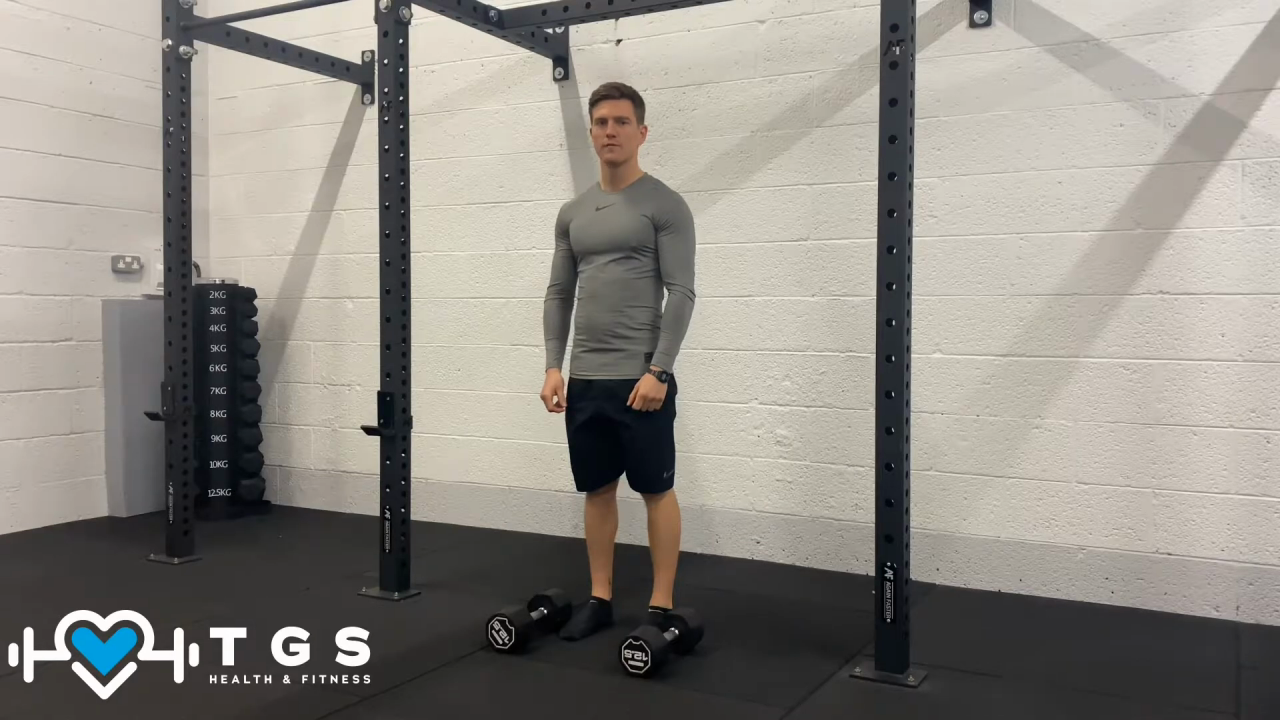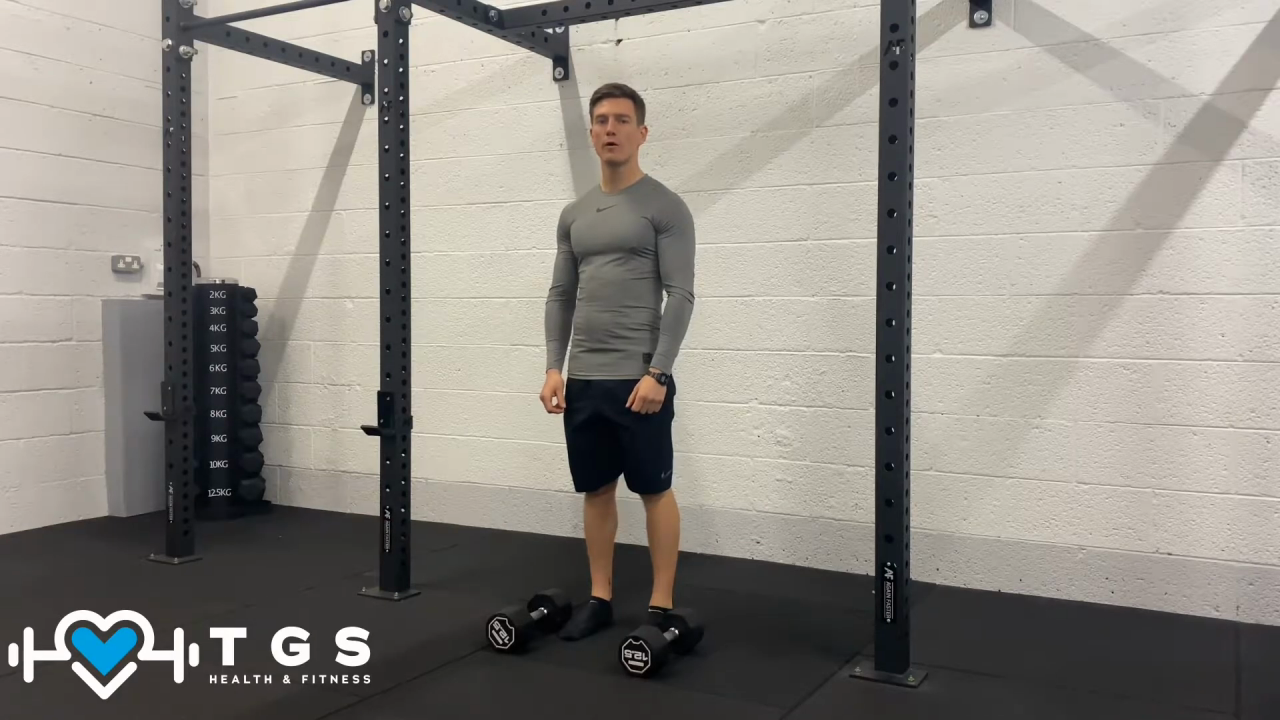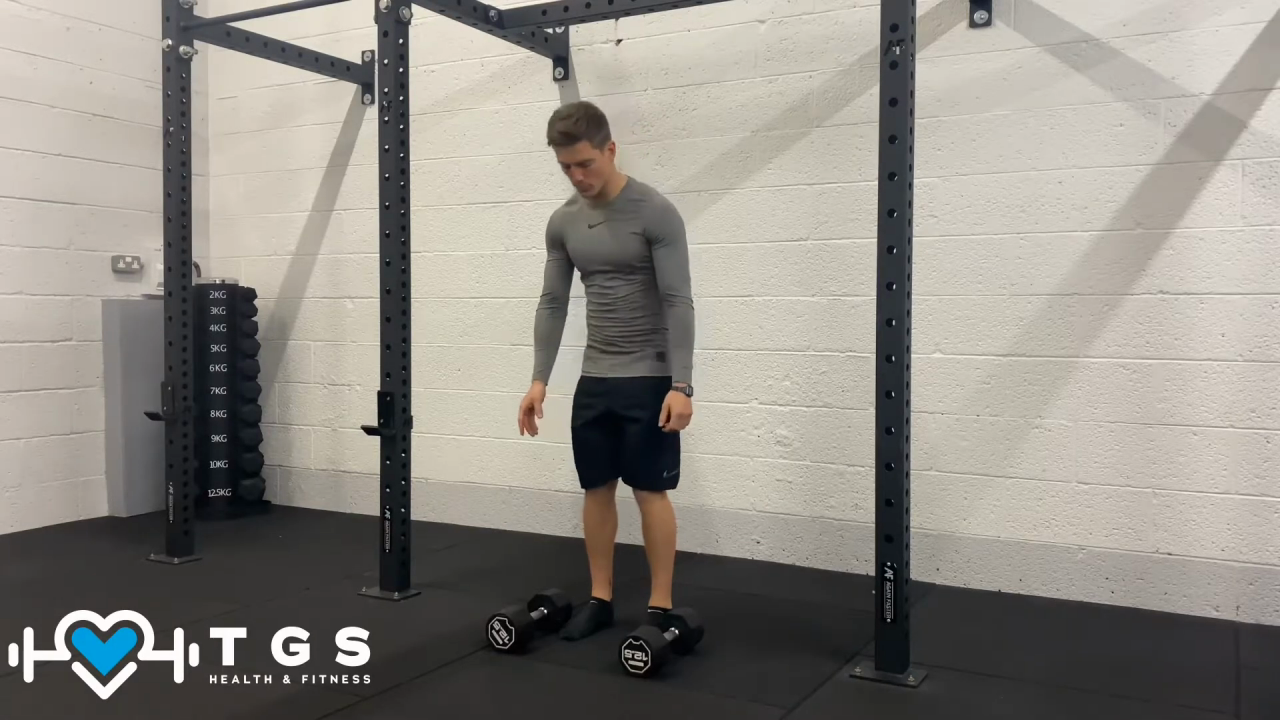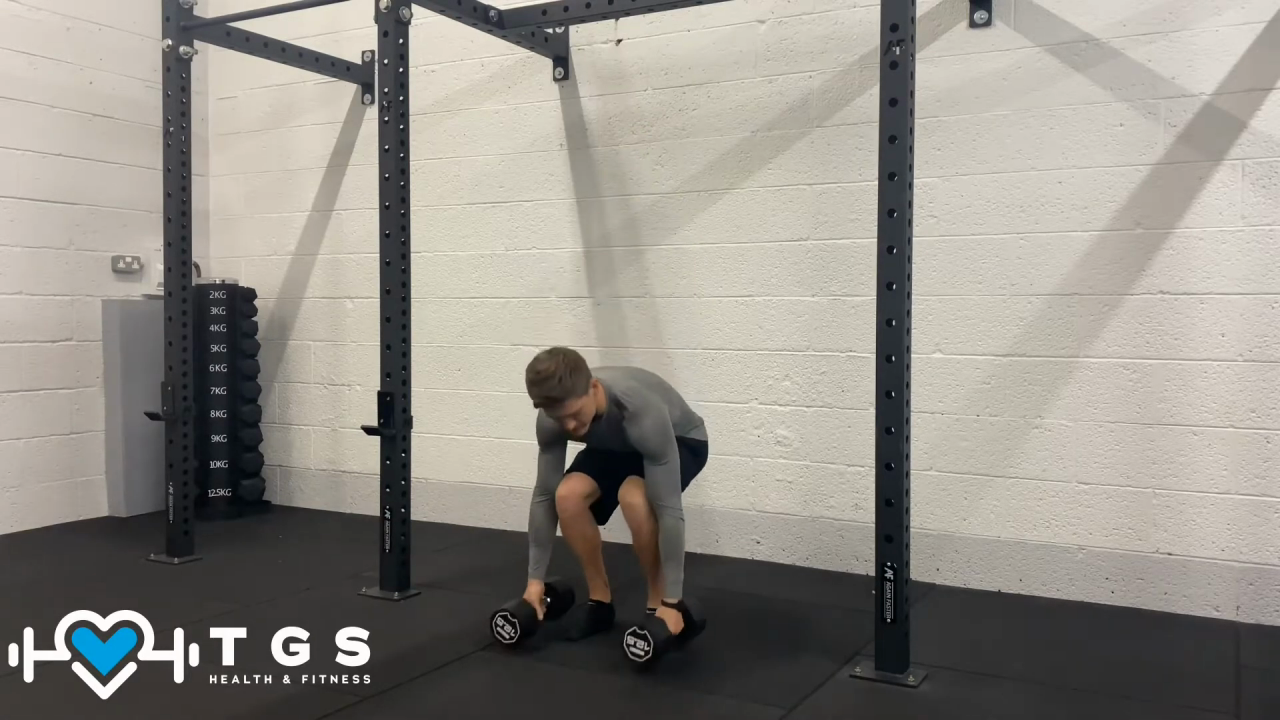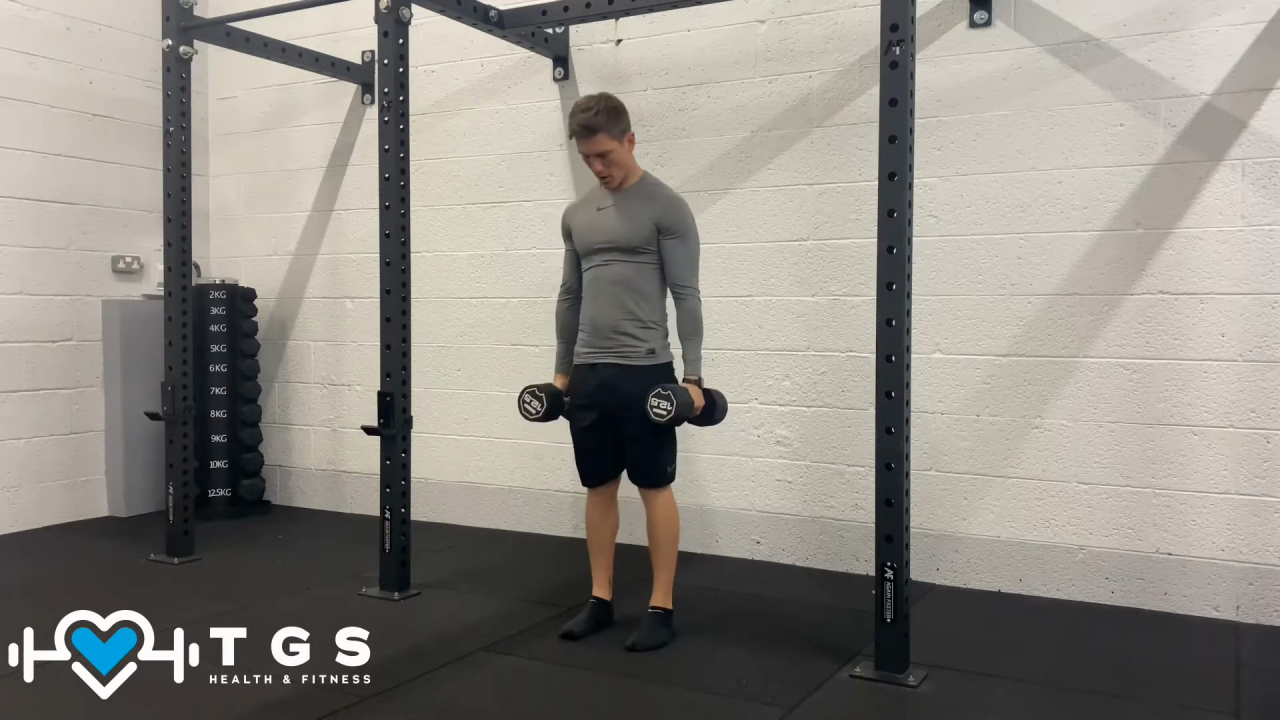
dt=1s
person 1, frame 1
left shoulder: (664, 205)
right shoulder: (573, 212)
left elbow: (681, 293)
right elbow: (559, 293)
left wrist: (659, 370)
right wrist: (553, 365)
left hip: (641, 377)
right hip: (585, 378)
left knee: (656, 489)
right knee: (597, 489)
left ankle: (661, 606)
right ankle: (600, 598)
person 1, frame 2
left shoulder: (664, 207)
right shoulder: (574, 214)
left elbow: (680, 295)
right elbow: (560, 295)
left wrist: (658, 372)
right wrist: (554, 367)
left hip: (640, 378)
right hip: (583, 380)
left knee: (654, 489)
right knee: (596, 490)
left ankle: (661, 605)
right ankle: (600, 598)
person 1, frame 3
left shoulder: (655, 213)
right shoulder: (562, 222)
left elbow: (678, 302)
right elbow: (552, 303)
left wrist: (681, 384)
right wrist: (539, 380)
left hip: (649, 376)
right hip: (595, 377)
left knee: (649, 489)
right knee: (596, 488)
left ankle: (661, 607)
right ankle: (600, 598)
person 1, frame 4
left shoulder: (644, 414)
right shoulder: (552, 419)
left elbow: (668, 510)
right elbow: (545, 495)
left wrist: (671, 602)
right wrist: (535, 579)
left hip: (681, 441)
left knee: (634, 499)
right knee: (568, 496)
left ankle: (658, 605)
right ankle: (599, 601)
person 1, frame 5
left shoulder: (665, 206)
right shoulder: (576, 213)
left elbow: (686, 295)
left wrist: (692, 378)
right wrist: (561, 370)
left hip: (645, 372)
right hip: (590, 373)
left knee: (653, 487)
right knee: (599, 488)
left ankle: (662, 608)
right ankle: (601, 599)
